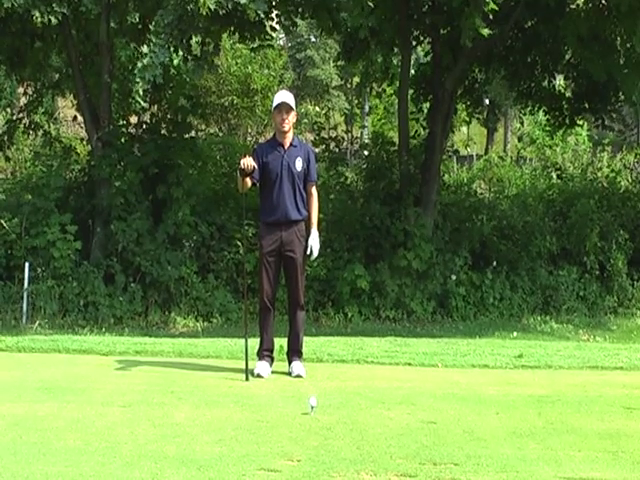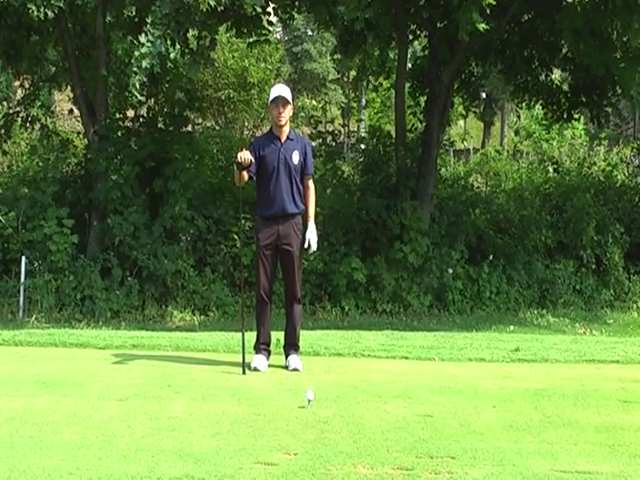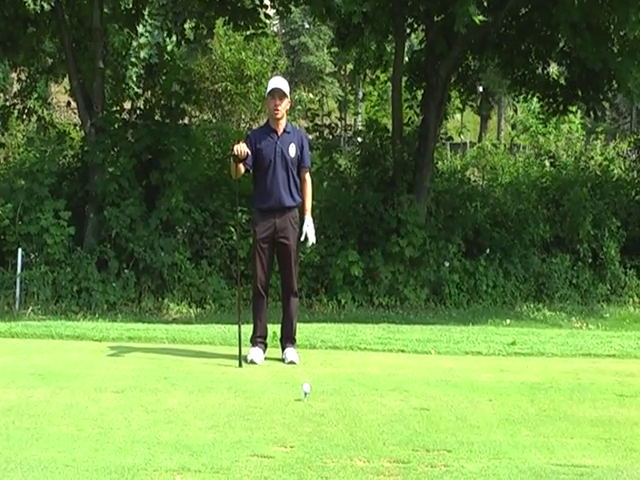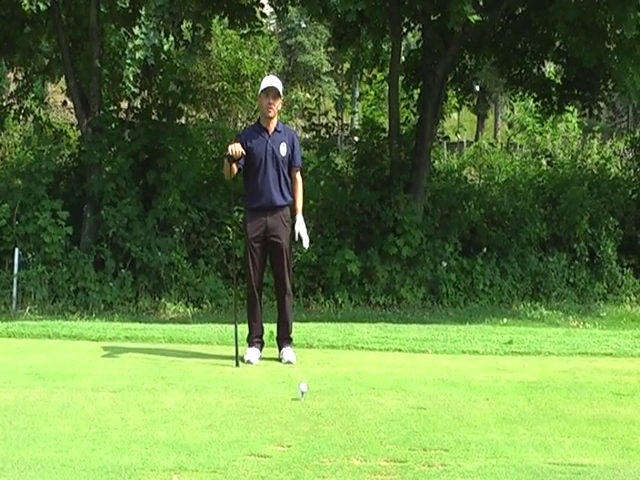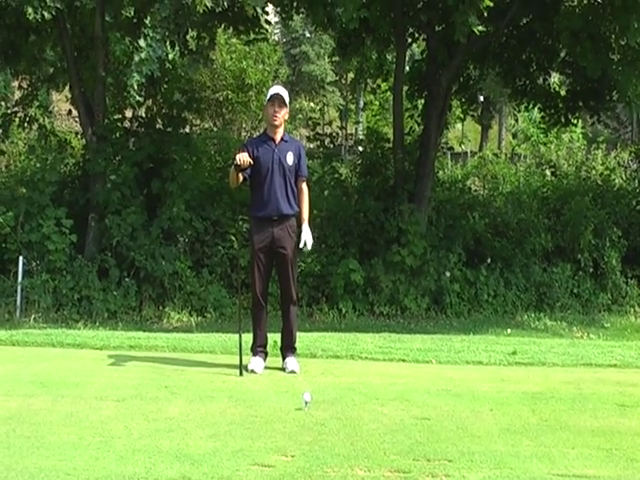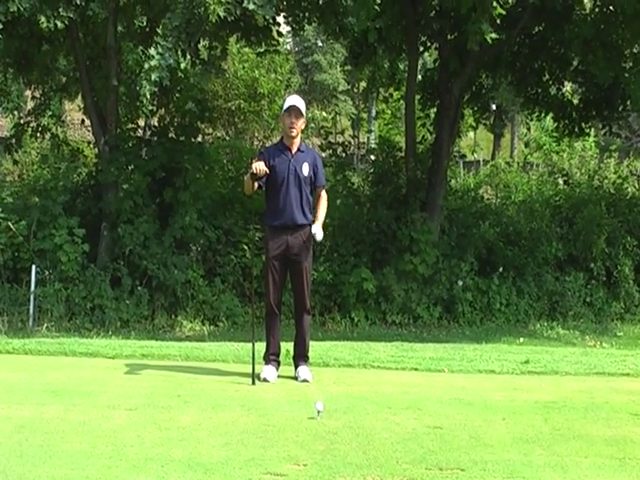
dt=0.7s
person 1, frame 1
left shoulder: (305, 151)
right shoulder: (262, 151)
left elbow: (312, 192)
right elbow: (244, 187)
left wrist: (314, 230)
right wrist: (243, 172)
left hip: (296, 230)
right hip: (268, 230)
left knee: (297, 297)
right knee: (266, 296)
left ankle: (295, 357)
right ankle: (265, 357)
person 1, frame 2
left shoulder: (302, 144)
right shoulder: (258, 144)
left elbow: (309, 185)
right elbow: (241, 182)
left wrist: (311, 223)
right wrist: (240, 166)
left hip: (293, 223)
right hip: (265, 224)
left knee: (293, 290)
right knee: (263, 290)
left ankle: (292, 350)
right ankle: (262, 350)
person 1, frame 3
left shoulder: (299, 138)
right shoulder: (255, 137)
left elbow: (305, 178)
right elbow: (237, 174)
left wrist: (308, 217)
right wrist: (237, 158)
left hip: (289, 216)
right hip: (262, 217)
left knee: (290, 283)
right knee: (260, 282)
left ankle: (288, 344)
right ankle: (258, 343)
person 1, frame 4
left shoulder: (290, 136)
right shoulder: (246, 136)
left elbow: (296, 177)
right elbow: (229, 175)
left wrist: (299, 216)
right wrist: (230, 158)
left hip: (281, 215)
right hip: (254, 216)
left knee: (284, 282)
right knee: (254, 282)
left ankle: (285, 343)
right ankle: (255, 342)
person 1, frame 5
left shoulder: (296, 147)
right shoulder: (252, 146)
left elbow: (302, 187)
right elbow: (234, 183)
left wrist: (305, 224)
right wrist: (237, 166)
left hip: (287, 225)
right hip: (260, 225)
left knee: (289, 292)
right knee: (258, 292)
left ankle: (289, 353)
right ankle: (258, 352)
person 1, frame 6
left shoulder: (312, 157)
right shoulder: (268, 154)
left elbow: (321, 195)
right elbow: (249, 190)
left wrist: (318, 223)
right wrist: (252, 173)
left hip: (302, 234)
right hip: (274, 234)
left knee: (303, 301)
right knee: (272, 300)
left ankle: (301, 362)
right ankle: (271, 361)
